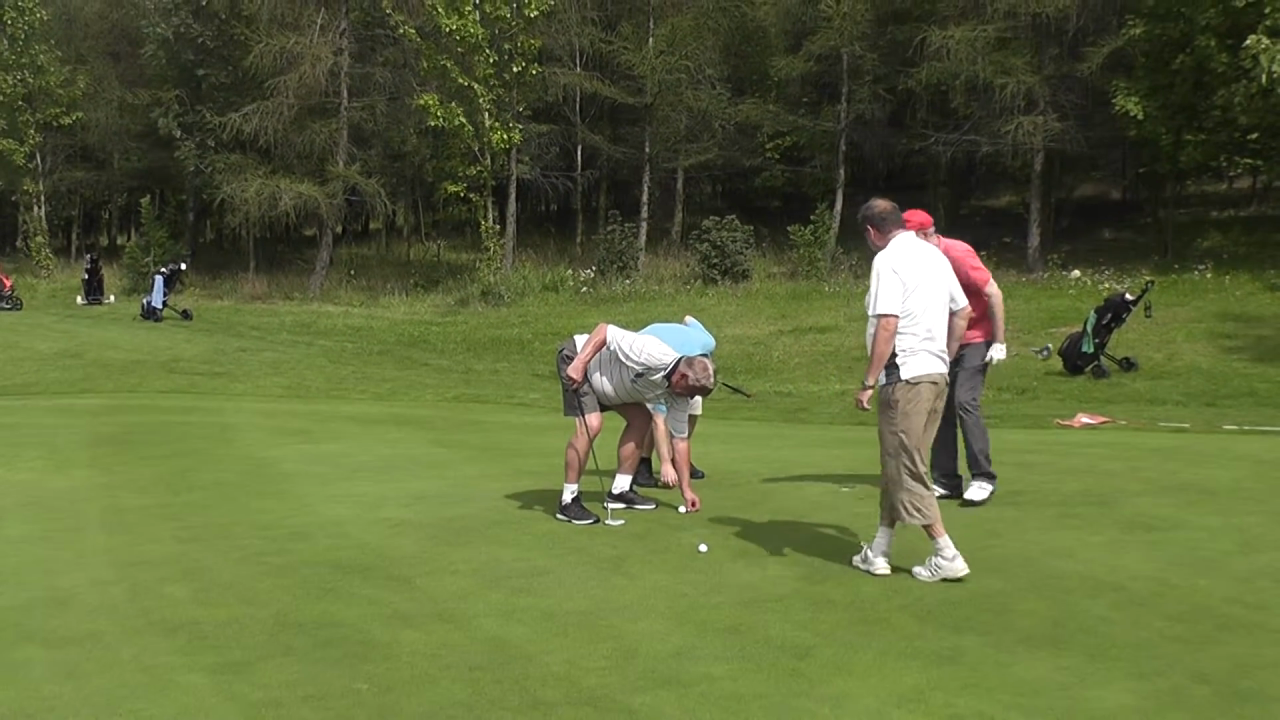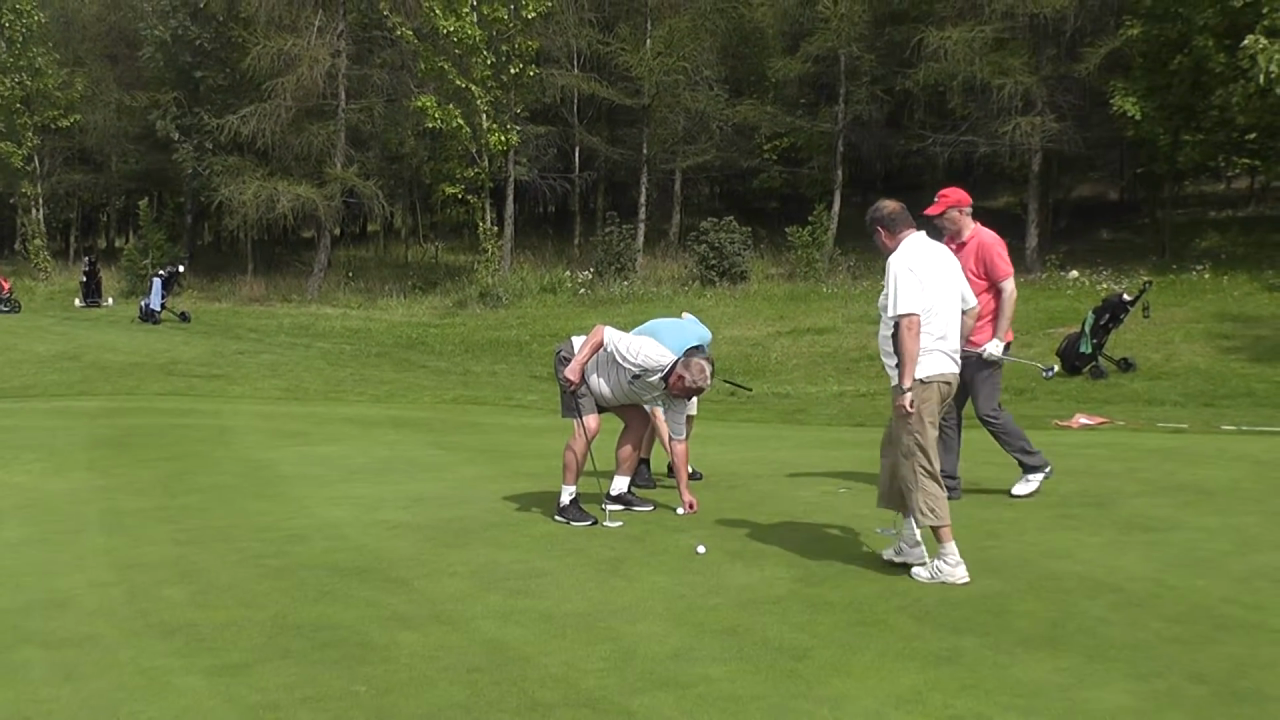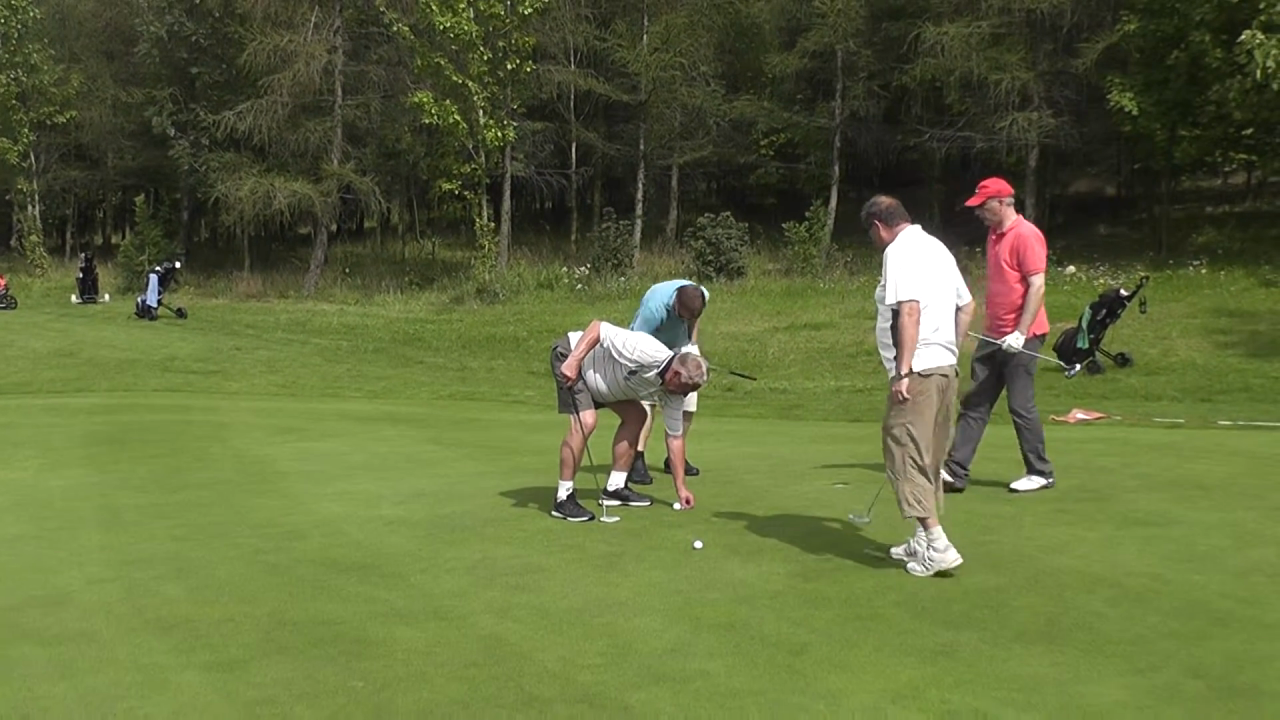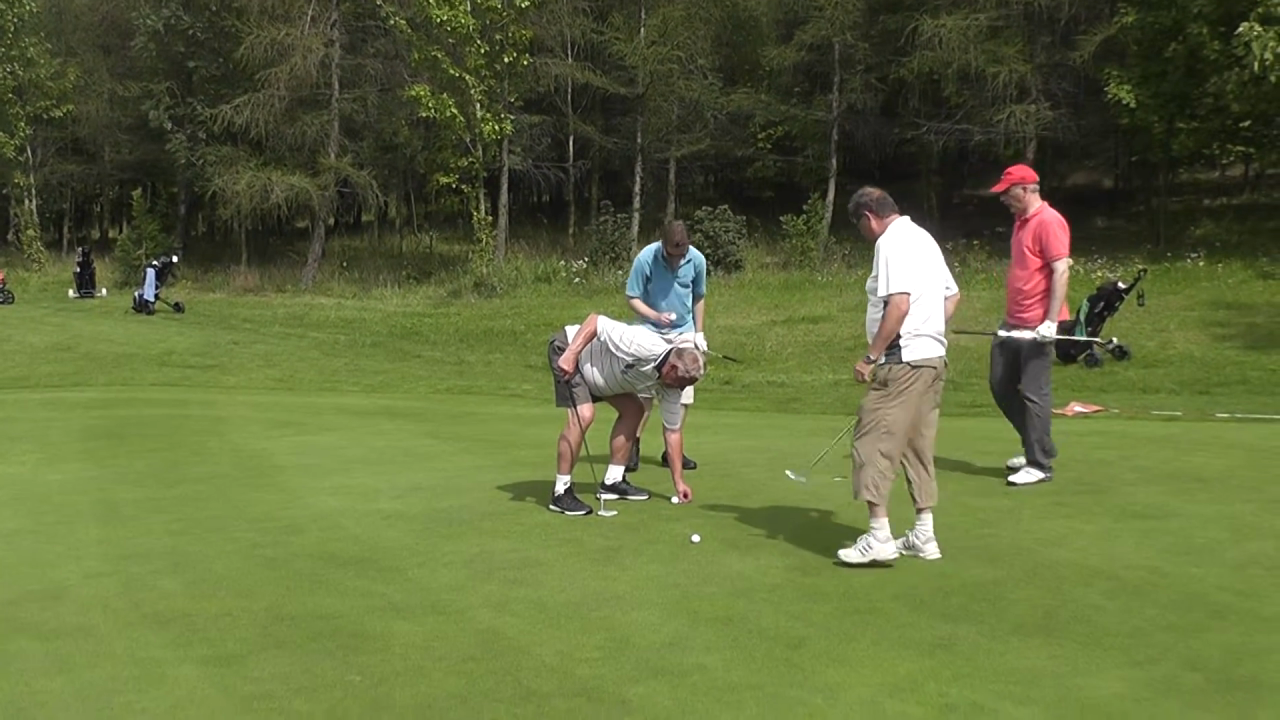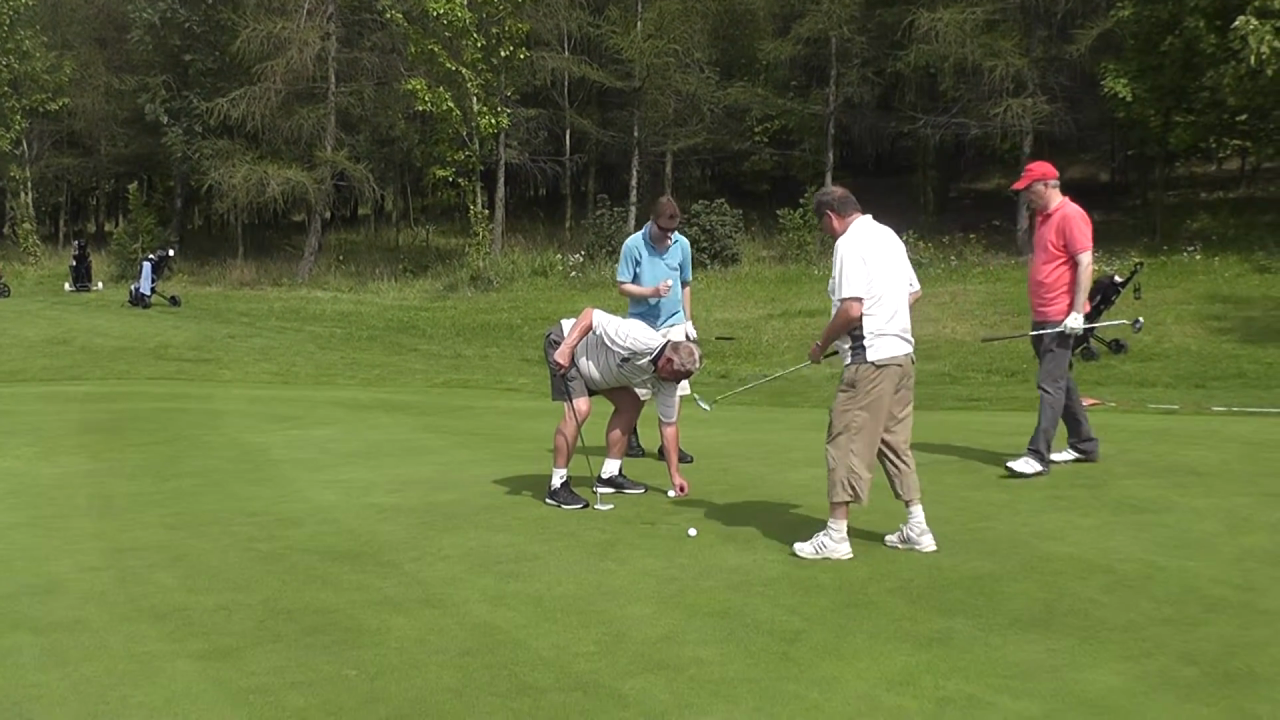
dt=0.3s
person 1, frame 1
left shoulder: (888, 260)
right shoulder: (934, 254)
left elbow: (887, 326)
right elbow: (963, 312)
left wrist: (868, 382)
left hip: (905, 377)
right hip: (936, 374)
left knee: (905, 468)
right knee: (901, 465)
left ankle: (947, 555)
right ankle: (879, 551)
person 1, frame 2
left shoulder: (902, 260)
right shoulder: (942, 252)
left elbow: (910, 325)
right elbow: (971, 310)
left wrist: (906, 385)
left hip: (921, 377)
right hip: (946, 372)
left knee: (919, 465)
right knee: (897, 453)
left ankle: (948, 560)
right ankle: (911, 542)
person 1, frame 3
left shoulder: (899, 251)
right shoulder: (937, 247)
left elbow: (909, 312)
right elbow: (966, 307)
left wrist: (903, 371)
left hip: (918, 369)
right hip: (945, 366)
left knee: (906, 456)
right knee: (928, 457)
left ankle: (938, 545)
right ankle: (925, 540)
person 1, frame 4
left shoulder: (892, 242)
right shoulder: (922, 238)
left elbow: (899, 305)
right elbow: (951, 296)
left wrist: (870, 356)
left hip: (905, 360)
right hip: (933, 356)
left knee: (874, 441)
right knee: (919, 445)
left ankle: (879, 535)
right ankle: (923, 535)
person 1, frame 5
left shoulder: (850, 243)
right shoulder: (888, 235)
left elbow: (852, 309)
right elbow: (912, 290)
left wrist: (821, 344)
left hip: (870, 358)
right hip: (901, 353)
left knee: (847, 441)
right knee: (895, 440)
left ankle: (836, 535)
right ankle: (917, 527)
person 2, frame 1
left shoulder: (957, 254)
left elbow: (994, 293)
left wrist: (999, 341)
left hip: (974, 340)
left knee: (964, 402)
left ankle: (982, 477)
right ankle: (946, 480)
person 2, frame 2
left shoulder: (988, 243)
right shoulder: (949, 245)
left elbow: (1009, 291)
left wrist: (998, 339)
left hip: (986, 345)
left knee: (988, 410)
right knee: (947, 412)
left ankle: (1036, 466)
right ankle: (946, 482)
person 2, frame 3
left shoulder: (1026, 235)
right shoulder: (994, 235)
left elbow: (1038, 286)
left wrist: (1021, 331)
left hip: (1021, 337)
right hip: (994, 337)
left knee: (1021, 406)
right knee: (975, 402)
left ankle: (1040, 472)
right ankle: (955, 471)
person 2, frame 4
left shoulder: (1050, 222)
right shoulder: (1021, 221)
left elbow: (1061, 272)
left wrist: (1052, 320)
left hip: (1038, 325)
right hip: (1014, 323)
left knee: (1034, 393)
right knee: (1001, 387)
left ankle: (1040, 464)
right ankle: (1036, 448)
person 2, frame 5
left shoulder: (1071, 216)
right shoulder: (1043, 217)
left elbow: (1085, 264)
left wrist: (1078, 311)
left hip: (1061, 317)
right hip: (1042, 316)
left knee: (1050, 384)
right knee: (1060, 383)
left ankle: (1038, 455)
right ankle: (1083, 444)
person 3, frame 1
left shoulder: (707, 344)
left elbow: (688, 320)
right elbow: (658, 421)
right wrist: (665, 463)
left knee: (694, 402)
right knee: (654, 409)
right ankle: (643, 465)
person 3, frame 2
left shoulder: (704, 337)
left elbow: (684, 315)
right elbow: (657, 413)
right wrist: (671, 452)
left knee: (689, 403)
right knee: (650, 410)
right ankle: (641, 467)
person 3, frame 3
left shoulder: (702, 296)
right shoulder: (655, 307)
left wrist: (693, 345)
left hip: (678, 345)
left knee: (688, 400)
left ankle: (674, 458)
right ankle: (637, 461)
person 3, frame 4
left shoulder: (697, 260)
right shoulder: (645, 260)
right elbow: (632, 298)
left wrist: (699, 332)
right wrist: (656, 317)
left hip: (683, 333)
right hip: (650, 332)
left knee: (683, 391)
right knee: (645, 390)
right ankle: (633, 445)
person 3, frame 5
left shoulder: (682, 245)
right shoulder: (633, 245)
right elbow: (623, 286)
left wrist: (688, 321)
right wrist: (652, 291)
left hip: (673, 324)
left knee: (676, 383)
right knee: (639, 384)
right ankle: (631, 434)
person 4, frame 1
left shoulder: (678, 396)
right shoulder: (653, 355)
left elbow: (680, 439)
right elbow: (604, 329)
left wrist: (686, 489)
right wrist: (579, 363)
right hip: (576, 357)
left knee: (641, 419)
right knee: (591, 424)
left ankle: (620, 490)
right ankle: (568, 501)
person 4, frame 2
left shoulder: (675, 398)
right shoulder: (650, 357)
left elbow: (678, 440)
right elbow: (601, 331)
left wrist: (684, 492)
right wrist: (577, 365)
right hip: (574, 359)
left knee: (639, 420)
right knee: (589, 426)
left ankle: (618, 492)
right ankle: (566, 502)
person 4, frame 3
left shoulder: (672, 394)
right shoulder: (646, 352)
left elbow: (675, 436)
right elbow: (597, 326)
left wrist: (681, 488)
right wrist: (573, 361)
right hip: (571, 355)
left knee: (636, 416)
right knee: (586, 422)
left ankle: (615, 487)
right ankle: (563, 498)
person 4, frame 4
left shoulder: (669, 387)
right shoulder: (644, 346)
left elbow: (672, 430)
right elbow: (595, 320)
left wrist: (678, 481)
right wrist: (571, 354)
right hip: (568, 348)
left knee: (633, 410)
right knee: (583, 415)
left ankle: (612, 481)
right ankle: (561, 492)
person 4, frame 5
left shoulder: (665, 381)
right shoulder: (639, 339)
left elbow: (668, 423)
right elbow: (590, 313)
left wrist: (675, 474)
right wrist: (566, 348)
right hip: (564, 342)
left knee: (630, 404)
right knee: (580, 409)
left ankle: (609, 475)
right ankle: (558, 485)
